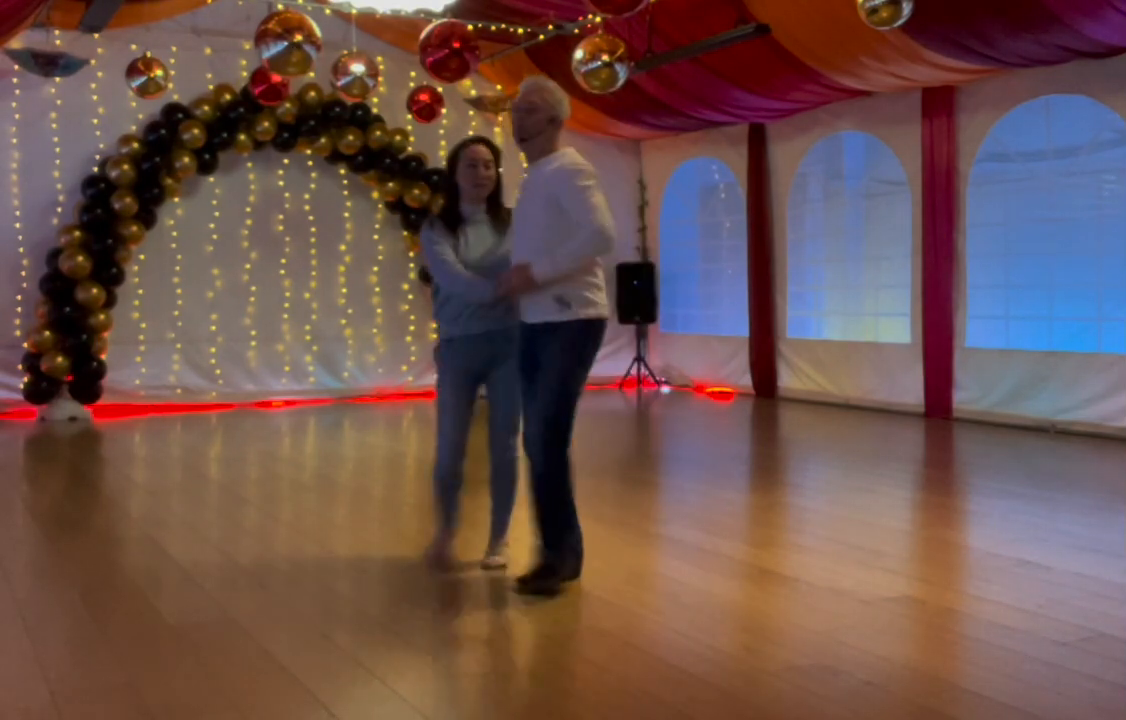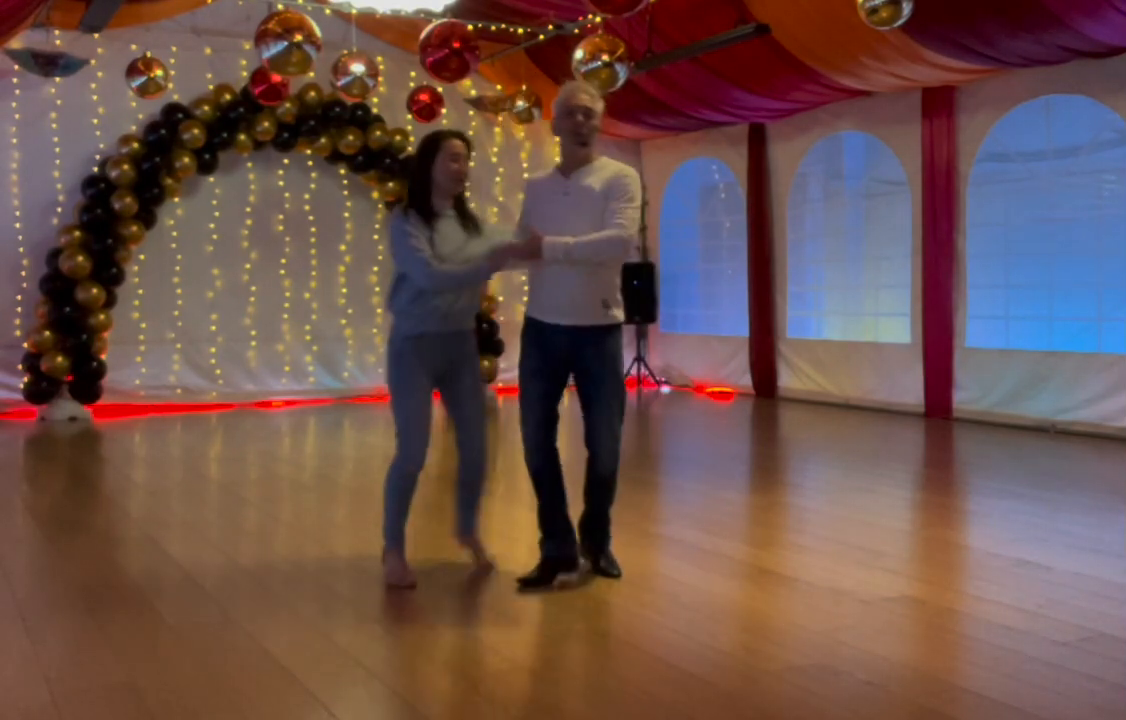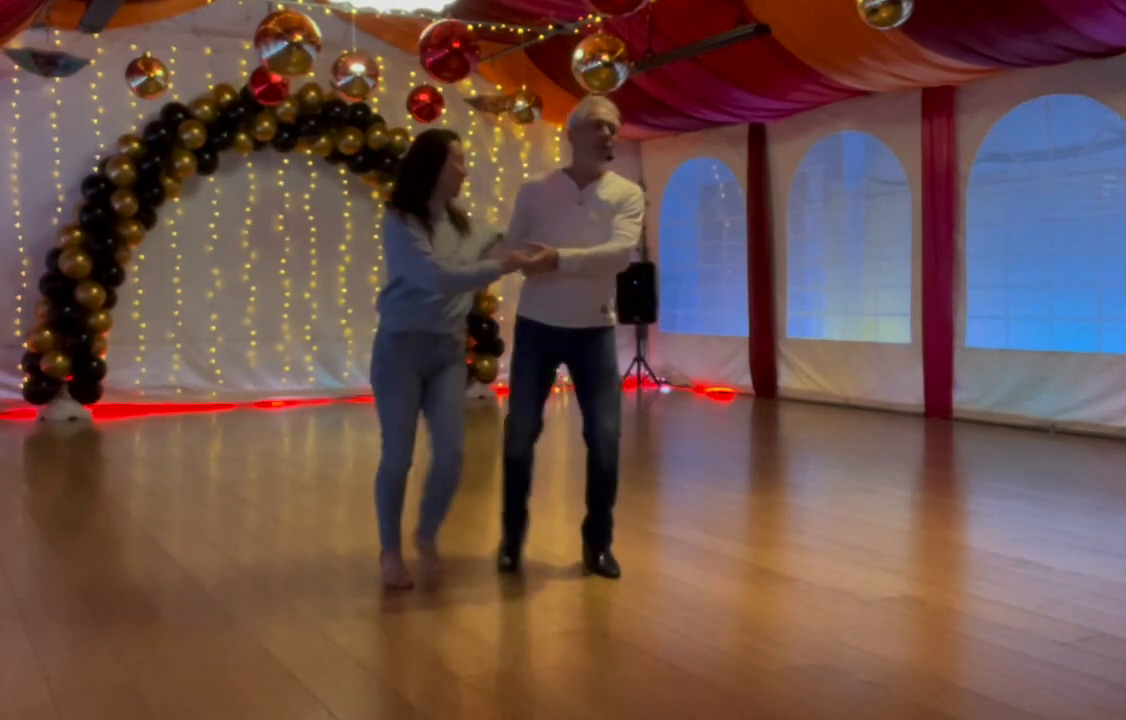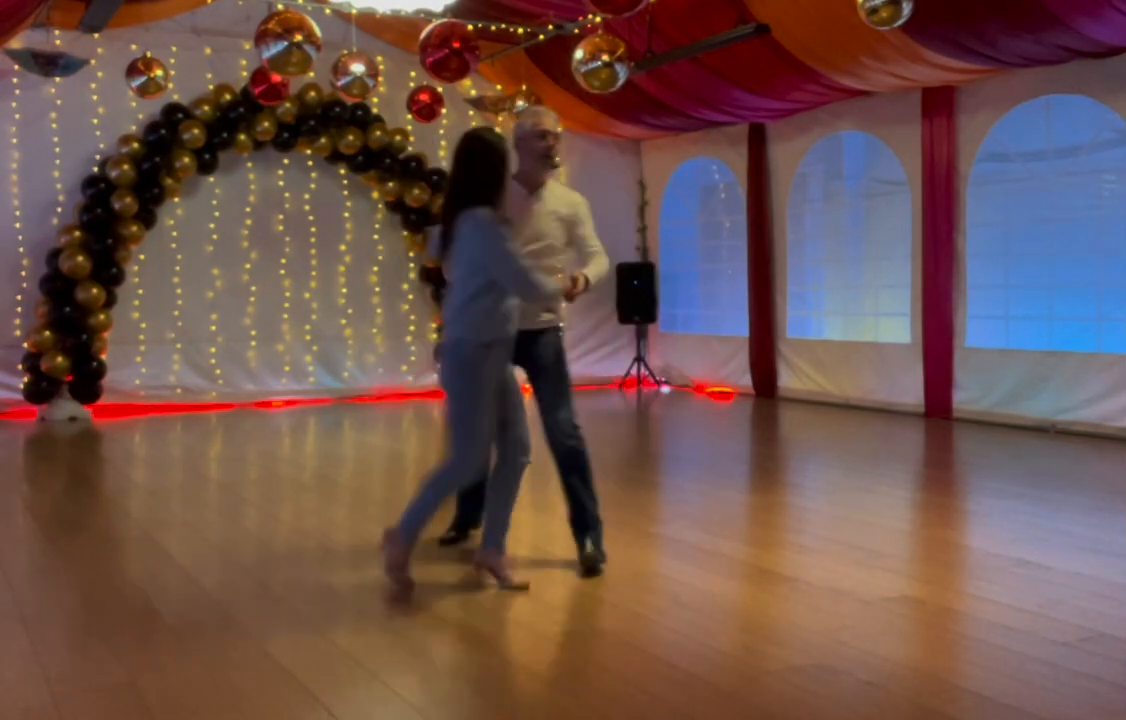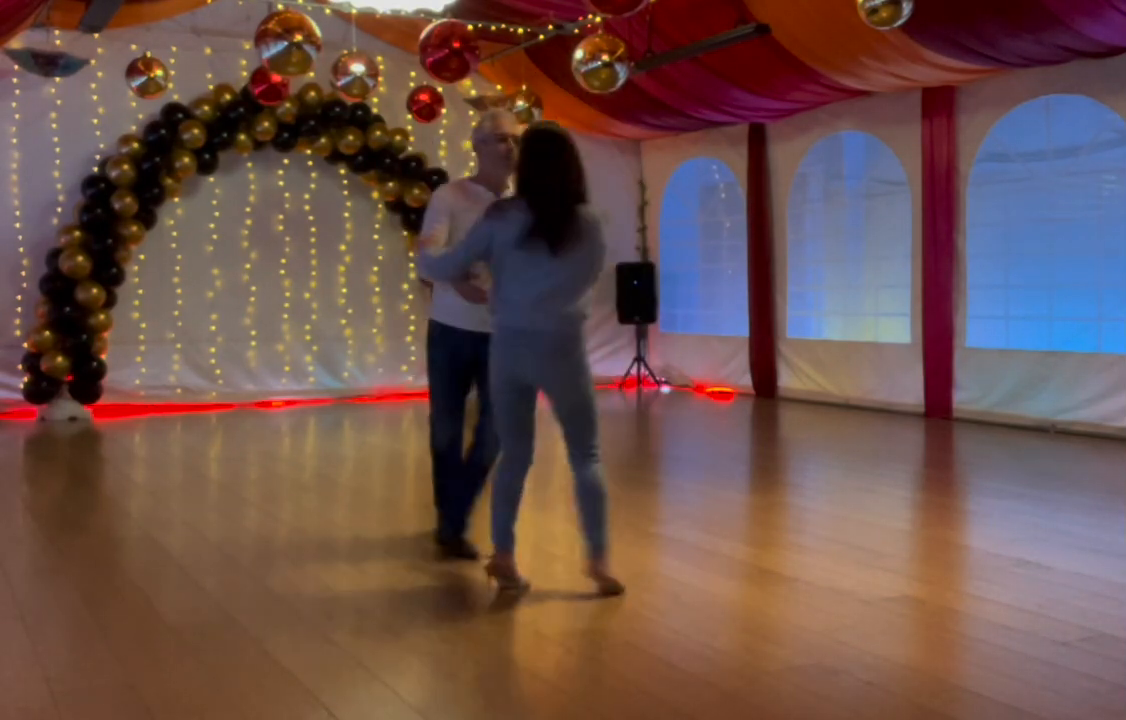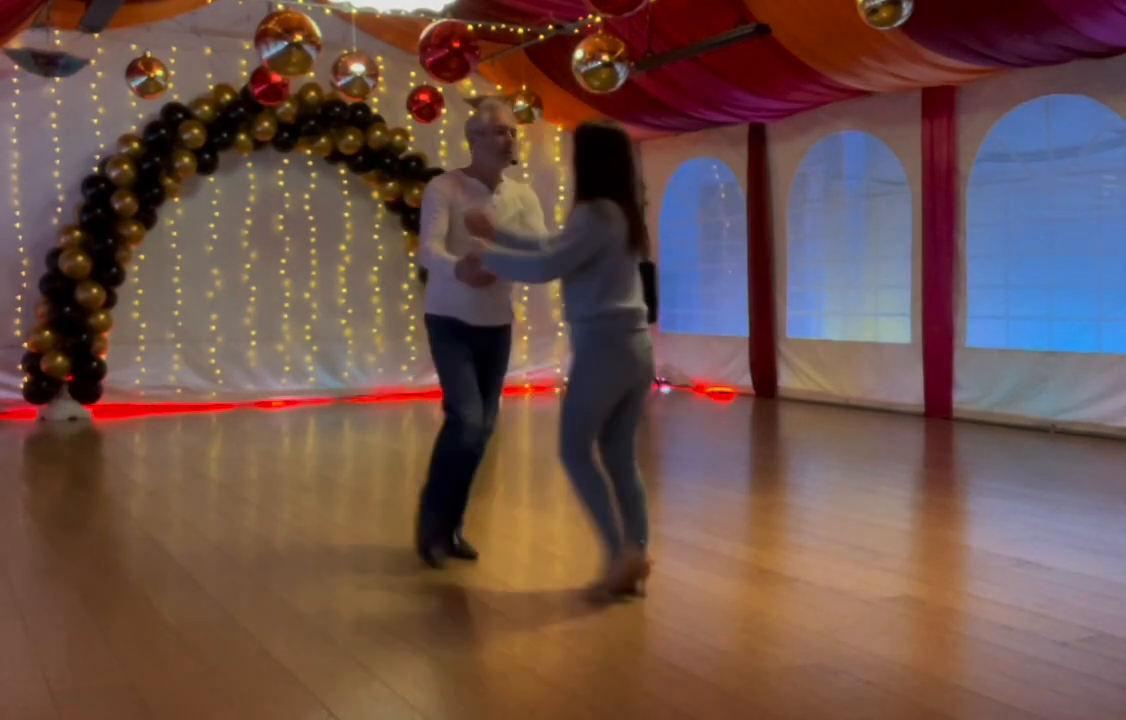
dt=0.3s
person 1, frame 1
left shoulder: (568, 170)
right shoulder: (535, 177)
left elbow: (601, 235)
left wrist: (540, 273)
right wrist: (521, 272)
left hip: (572, 324)
right hip: (534, 324)
left knee: (545, 434)
right knee: (540, 438)
left ankle: (561, 553)
right ankle: (559, 551)
person 1, frame 2
left shoulder: (620, 178)
right shoulder: (535, 187)
left elbow: (622, 241)
left wrist: (548, 248)
left hip: (598, 329)
right hip: (542, 328)
left knee: (603, 442)
right knee: (536, 439)
left ankle: (595, 541)
right ankle: (558, 550)
person 1, frame 3
left shoulder: (628, 194)
right shoulder: (536, 191)
left elbow: (621, 252)
right elbow: (511, 248)
left wrist: (561, 258)
left hip: (594, 331)
right hip: (537, 326)
left knee: (605, 434)
right knee: (521, 427)
left ankle: (597, 541)
right ankle: (513, 532)
person 1, frame 4
left shoulder: (571, 203)
left elbow: (597, 257)
left wrist: (583, 278)
left hip: (541, 330)
left knee: (563, 427)
left ankle: (588, 534)
right ankle: (467, 516)
person 1, frame 5
right shoulder: (449, 197)
right wrist: (454, 280)
right hip: (450, 331)
left knee: (491, 432)
right knee: (445, 430)
left ankle: (453, 523)
right ankle: (448, 516)
person 1, frame 6
left shoulder: (524, 197)
right shoulder: (444, 189)
right elbow: (428, 250)
right wrist: (457, 268)
left hip: (496, 327)
right hip: (449, 322)
left knee: (481, 428)
right knee: (465, 420)
left ankle: (447, 524)
right ankle: (431, 520)
person 2, frame 1
left shoulder: (512, 226)
right shoulder: (438, 230)
right elbow: (453, 280)
right wrist: (502, 288)
left hip: (507, 344)
right hip: (458, 346)
left knee: (503, 445)
right knee: (449, 449)
left ankle: (498, 537)
right ankle: (446, 529)
person 2, frame 2
left shoulder: (472, 224)
right shoulder: (406, 221)
left elbow: (503, 254)
right elbow: (429, 276)
right wrist: (488, 264)
left hip: (461, 344)
right hip: (415, 344)
left knee: (474, 448)
right knee: (412, 452)
left ankle: (468, 530)
right ankle: (393, 549)
person 2, frame 3
left shoulder: (458, 222)
right shoulder: (400, 222)
left elbow: (490, 247)
right elbow: (438, 278)
right wrist: (498, 268)
left hip: (448, 349)
right hip: (401, 346)
left knee: (451, 452)
right knee: (398, 454)
left ankle: (426, 536)
right ankle: (391, 550)
person 2, frame 4
left shoulder: (463, 220)
right shoulder: (485, 221)
left elbow: (465, 266)
right elbow: (527, 286)
right wrist: (560, 285)
left hip: (488, 354)
right hip: (473, 354)
left knee: (516, 451)
right knee: (467, 462)
left ankle: (491, 550)
right ankle: (401, 539)
person 2, frame 5
left shoulder: (503, 215)
right shoulder: (587, 224)
left elbow: (451, 267)
left wrist: (424, 258)
left hip: (509, 346)
right hip: (563, 349)
left knee: (514, 454)
right knee: (585, 455)
left ankle: (502, 555)
right ankle: (598, 560)
person 2, frame 6
left shoulder: (596, 214)
right shoulder: (623, 216)
left elbow: (546, 266)
right elbow: (559, 251)
left wrist: (487, 255)
right wrist: (501, 232)
left hip: (602, 347)
right hip: (635, 347)
left knee: (574, 451)
right knee: (621, 457)
left ankle: (621, 552)
right ankle: (632, 554)
